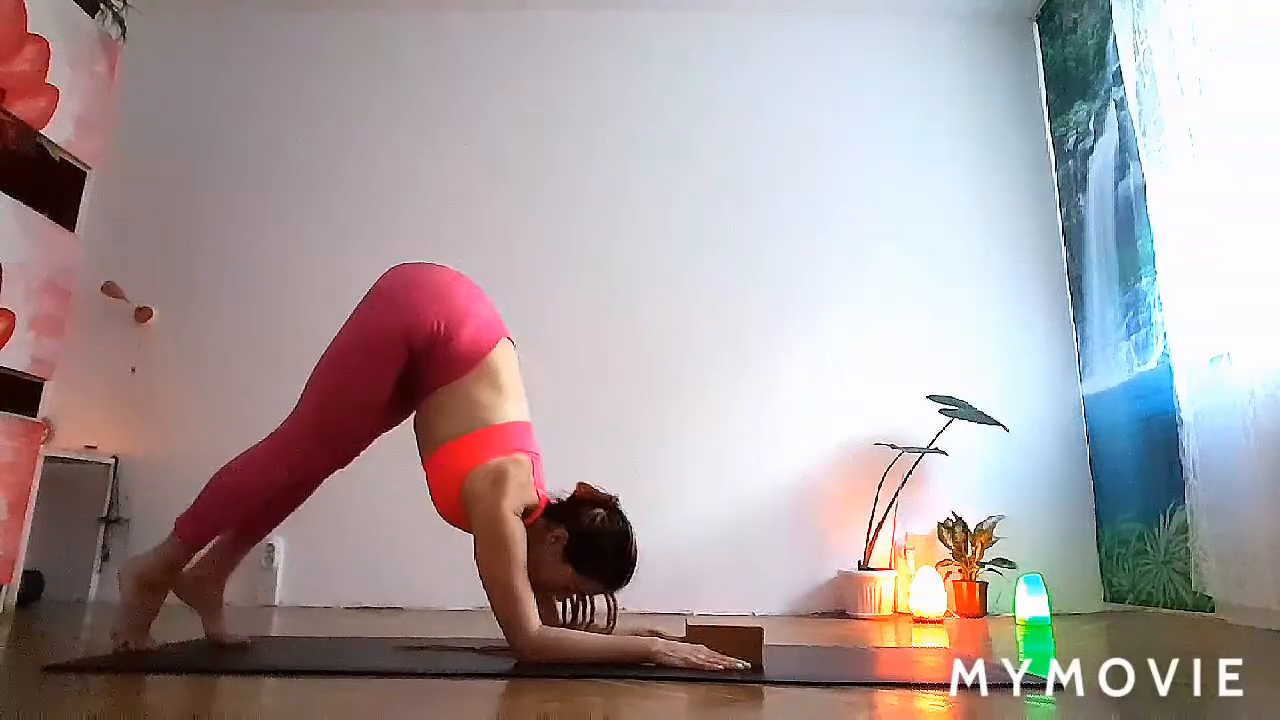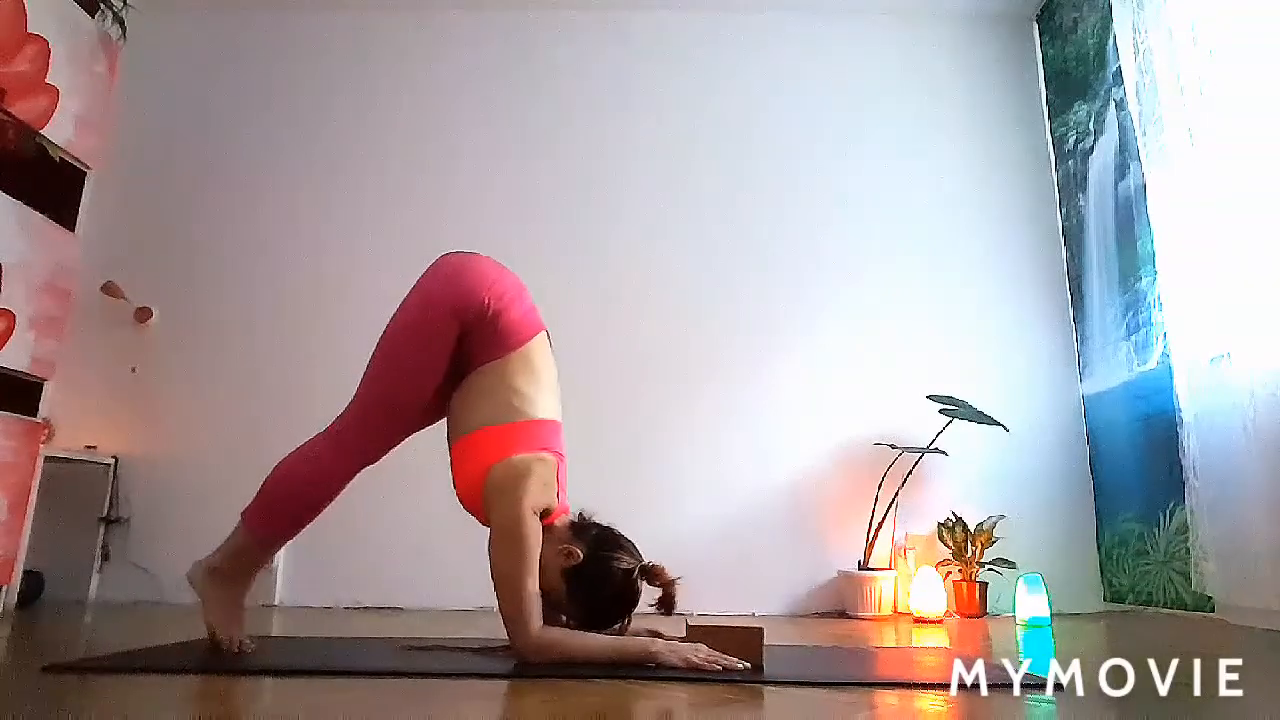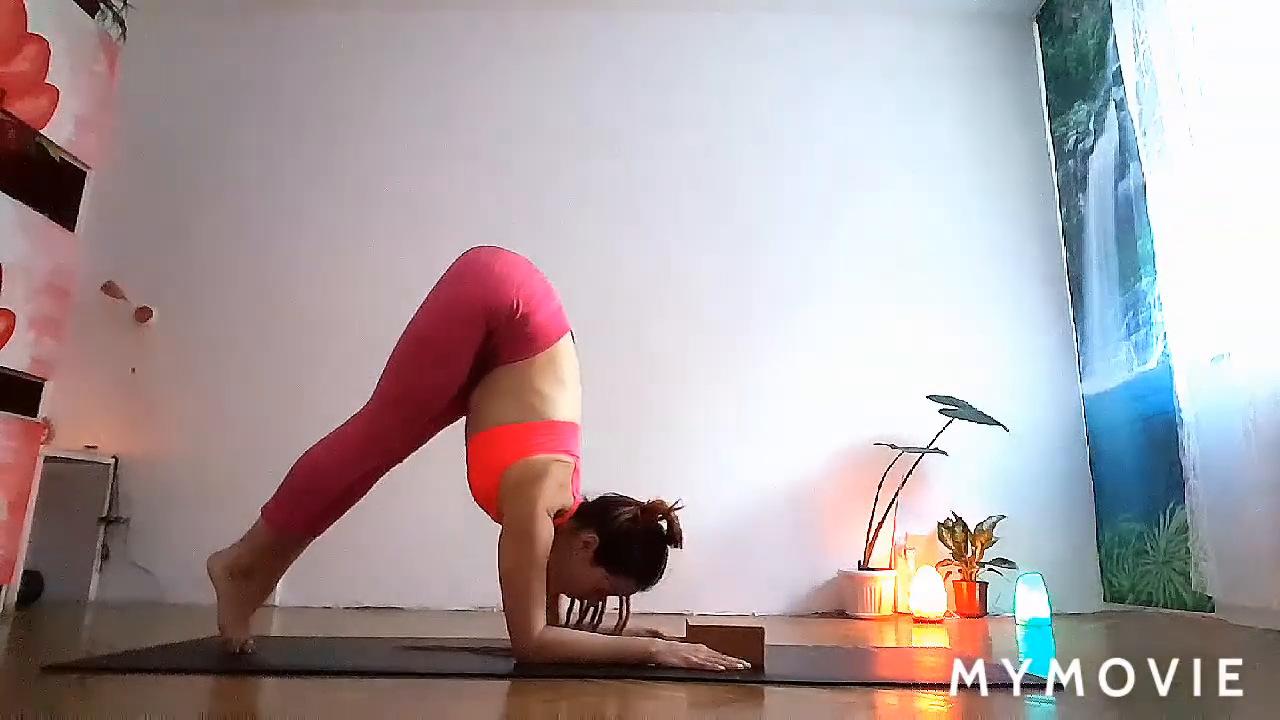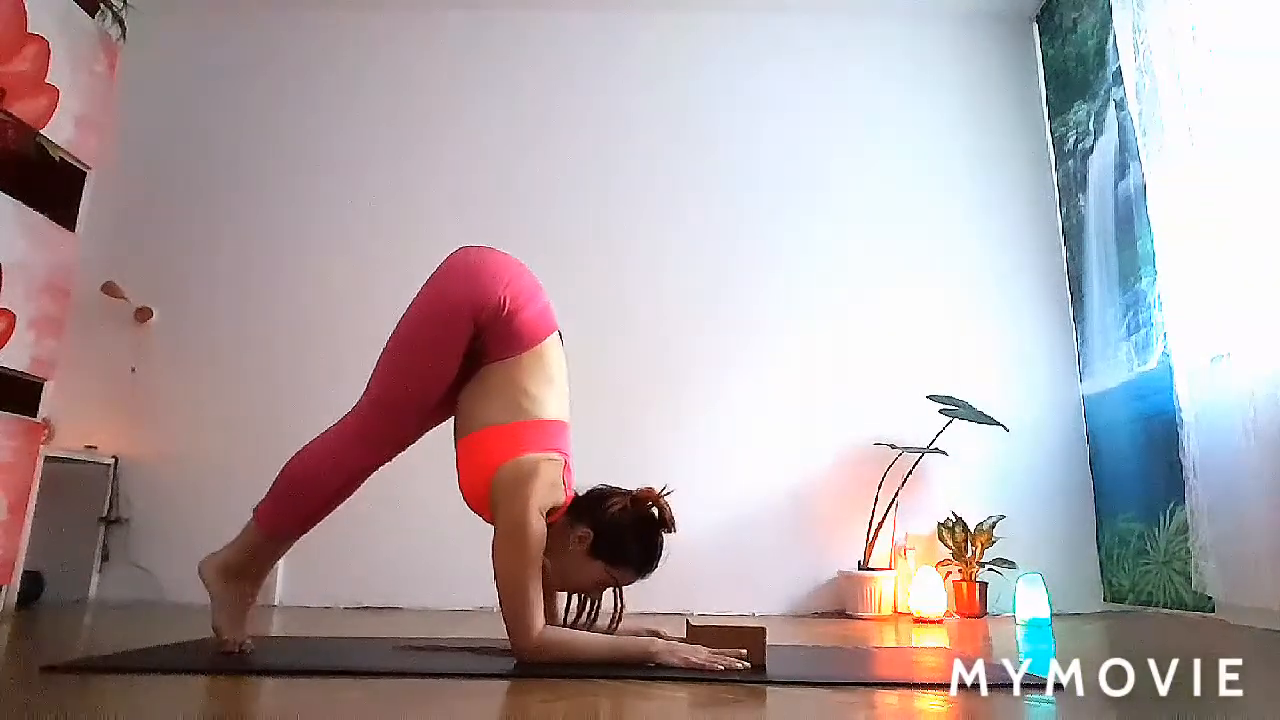
dt=1s
person 1, frame 1
left shoulder: (527, 504)
right shoulder: (501, 500)
left elbow: (537, 625)
right elbow: (528, 642)
left wrist: (628, 637)
right wrist: (647, 647)
left hip: (438, 326)
right hip: (417, 310)
left knee: (319, 455)
right knee: (301, 450)
left ankle: (206, 577)
right ankle: (158, 568)
person 1, frame 2
right shoulder: (522, 497)
right elbow: (529, 641)
left wrist: (628, 634)
right wrist: (648, 649)
left hip: (482, 325)
left knee: (360, 446)
right knee: (356, 439)
left ankle: (237, 573)
right ankle: (224, 567)
person 1, frame 3
right shoulder: (538, 497)
right elbow: (530, 642)
left wrist: (621, 634)
right wrist: (649, 649)
left hip: (504, 320)
left knee: (383, 443)
right knee: (378, 436)
right ankle: (245, 562)
person 1, frame 4
right shoulder: (529, 498)
right elbow: (530, 641)
left wrist: (627, 633)
right wrist: (650, 648)
left hip: (493, 313)
left knee: (375, 442)
right knee: (367, 435)
left ankle: (250, 566)
right ankle: (237, 563)
